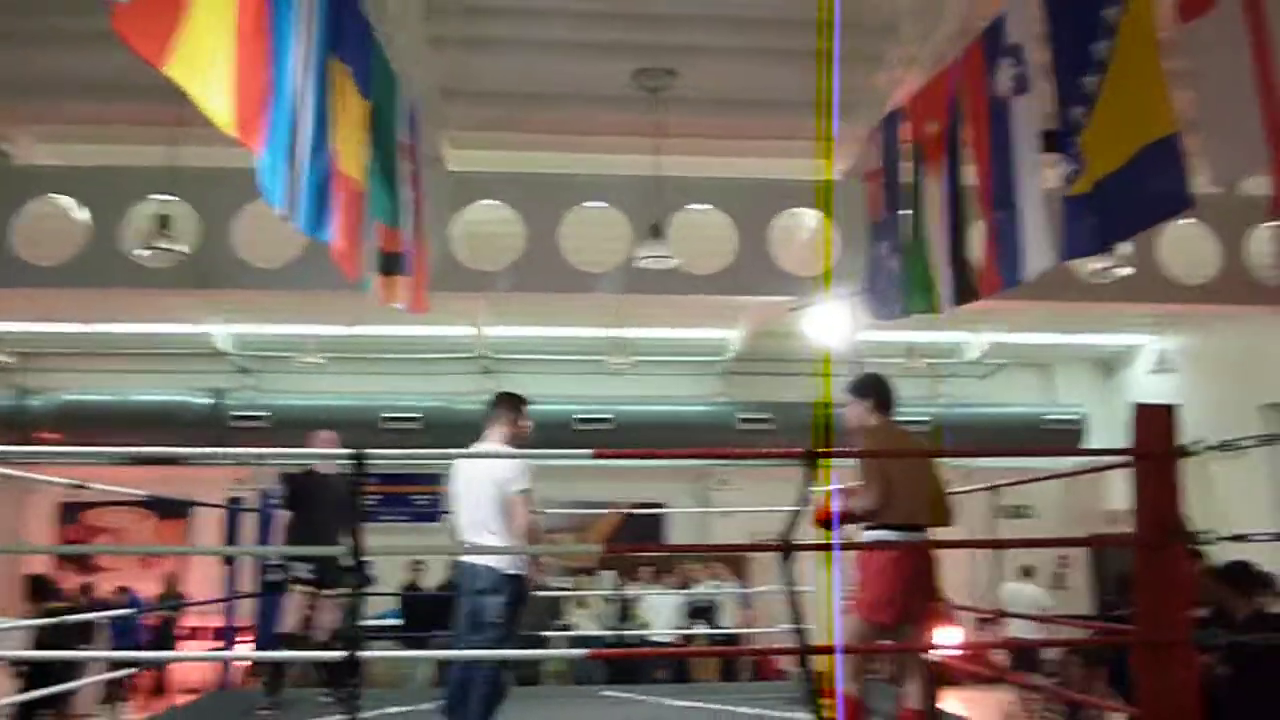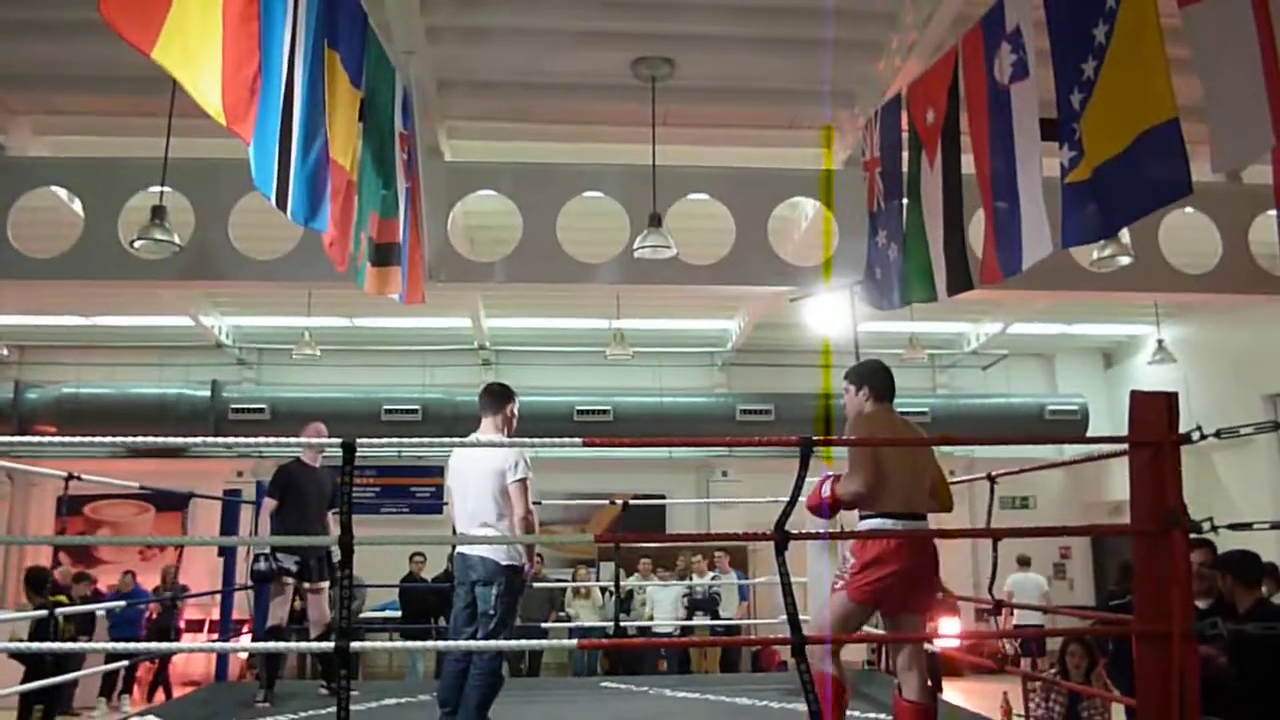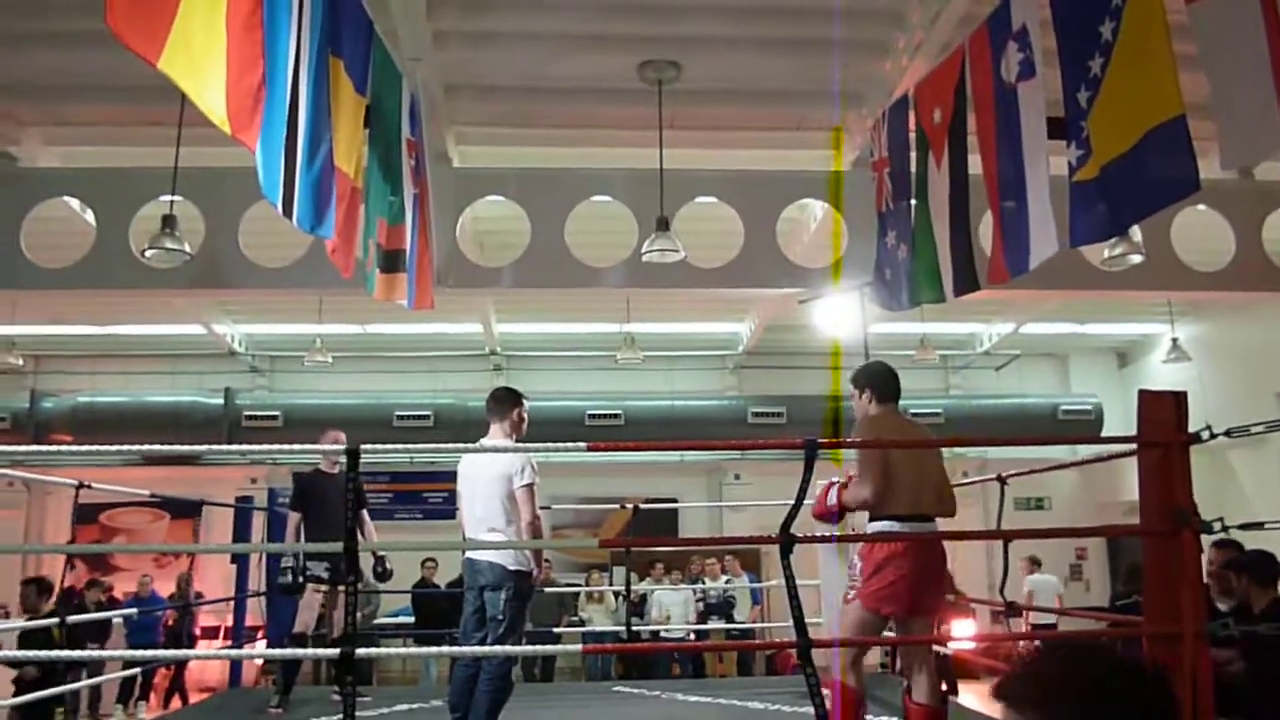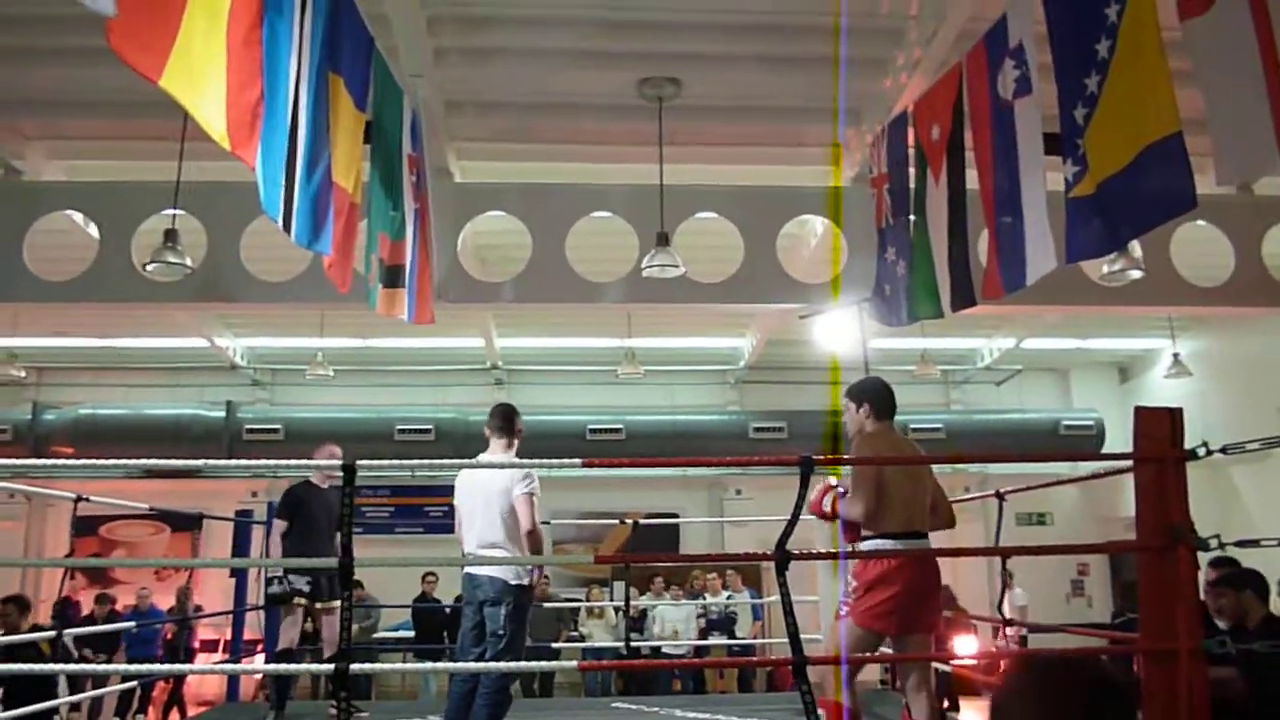
dt=0.7s
person 1, frame 1
left shoulder: (871, 438)
right shoulder: (916, 446)
left elbow: (873, 499)
right elbow: (942, 514)
left wrist: (840, 507)
left hip: (886, 555)
right hip: (917, 555)
left knee: (847, 664)
right knee: (911, 666)
person 1, frame 2
left shoulder: (862, 424)
right shoulder: (916, 435)
left elbow: (860, 483)
right elbow: (943, 500)
left wrist: (830, 492)
left hip: (883, 546)
right hip: (919, 547)
left knee: (822, 642)
right knee: (909, 660)
person 1, frame 3
left shoulder: (871, 425)
right shoulder: (923, 435)
left elbow: (869, 491)
right elbow: (947, 505)
left wrist: (836, 496)
left hip: (889, 548)
right hip: (927, 548)
left knee: (844, 656)
right knee: (919, 663)
person 1, frame 4
left shoulder: (866, 443)
right shoulder: (913, 451)
left elbow: (861, 509)
right elbow: (945, 516)
left wrist: (833, 503)
left hip: (885, 567)
right hip: (921, 566)
left knee: (831, 675)
right knee: (917, 684)
person 2, frame 1
left shoulder: (464, 461)
right shoulder: (513, 462)
right elbow: (524, 524)
right wrist: (532, 565)
left hip: (469, 564)
right hip: (504, 569)
left knee: (466, 648)
right knee: (492, 654)
person 2, frame 2
left shoulder: (458, 453)
right shoulder: (510, 453)
right elbow: (522, 514)
right wrist: (530, 556)
left hip: (464, 556)
right hip: (499, 560)
left knee: (460, 642)
right knee: (488, 648)
person 2, frame 3
left shoulder: (467, 458)
right shoulder: (517, 458)
right elbow: (529, 520)
right wrist: (538, 562)
left hip: (474, 562)
right hip: (508, 565)
left knee: (470, 648)
right knee: (498, 654)
person 2, frame 4
left shoulder: (466, 473)
right shoulder: (519, 472)
right elbow: (529, 526)
right wrist: (538, 563)
left hip: (473, 576)
right hip: (507, 579)
left knee: (468, 663)
right knee: (497, 669)
person 3, frame 1
left shoulder: (345, 484)
right shoulder: (300, 480)
left elbow: (354, 523)
right elbow: (285, 521)
left wrist: (361, 558)
left hip: (333, 563)
right hip: (303, 561)
left knee: (328, 628)
right knee: (290, 626)
left ankle: (335, 685)
right ankle: (272, 691)
person 3, frame 2
left shoulder: (328, 479)
right shoulder: (287, 471)
right elbow: (266, 512)
left wrist: (332, 555)
right wrist: (262, 550)
left hip: (316, 556)
right hip: (286, 553)
left knee: (321, 621)
right knee: (277, 621)
left ankle: (329, 680)
right ankle: (266, 686)
person 3, frame 3
left shoulder: (351, 482)
right shoulder: (306, 481)
left elbow: (364, 520)
right elbow: (292, 525)
left wrist: (379, 554)
right wrist: (288, 563)
left hip: (346, 561)
right hip: (317, 561)
left knee: (341, 627)
right knee: (303, 625)
left ankle: (342, 685)
right ankle: (282, 691)
person 3, frame 4
left shoulder: (337, 499)
right shoulder: (296, 493)
right elbow: (276, 534)
right wrist: (275, 574)
left hip: (327, 576)
right hip: (297, 574)
left knee: (334, 641)
right knee: (289, 641)
